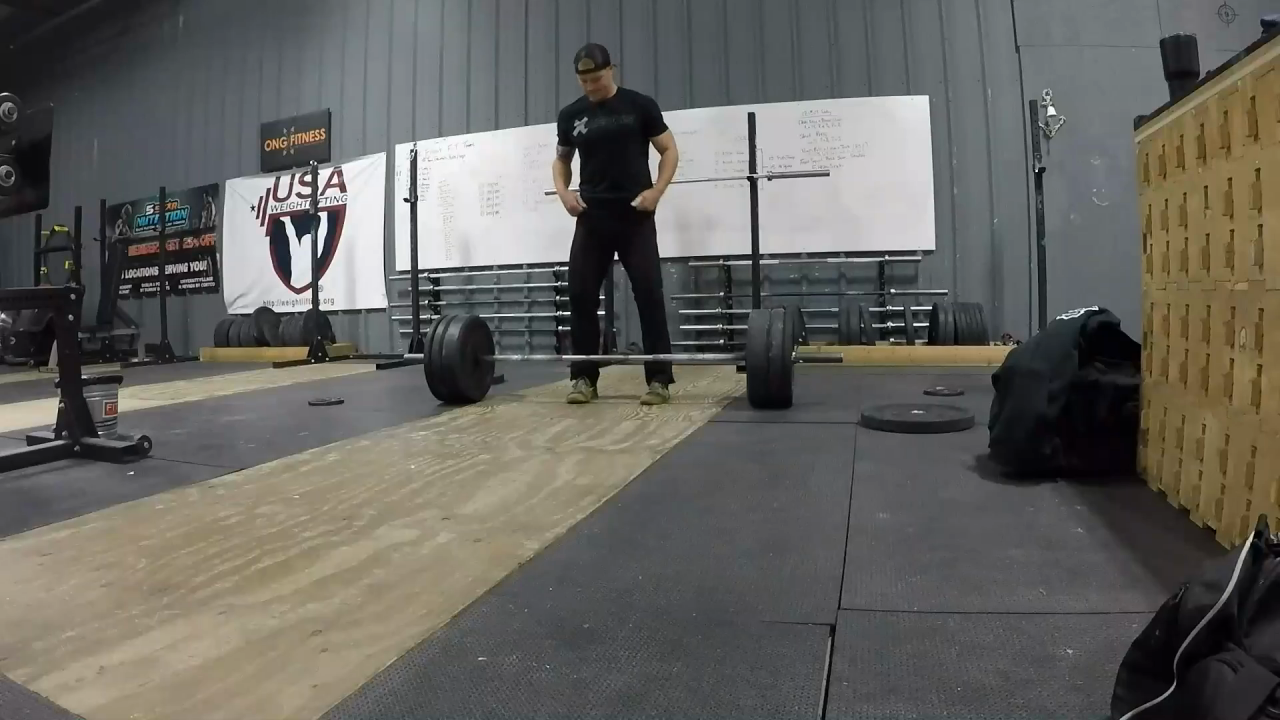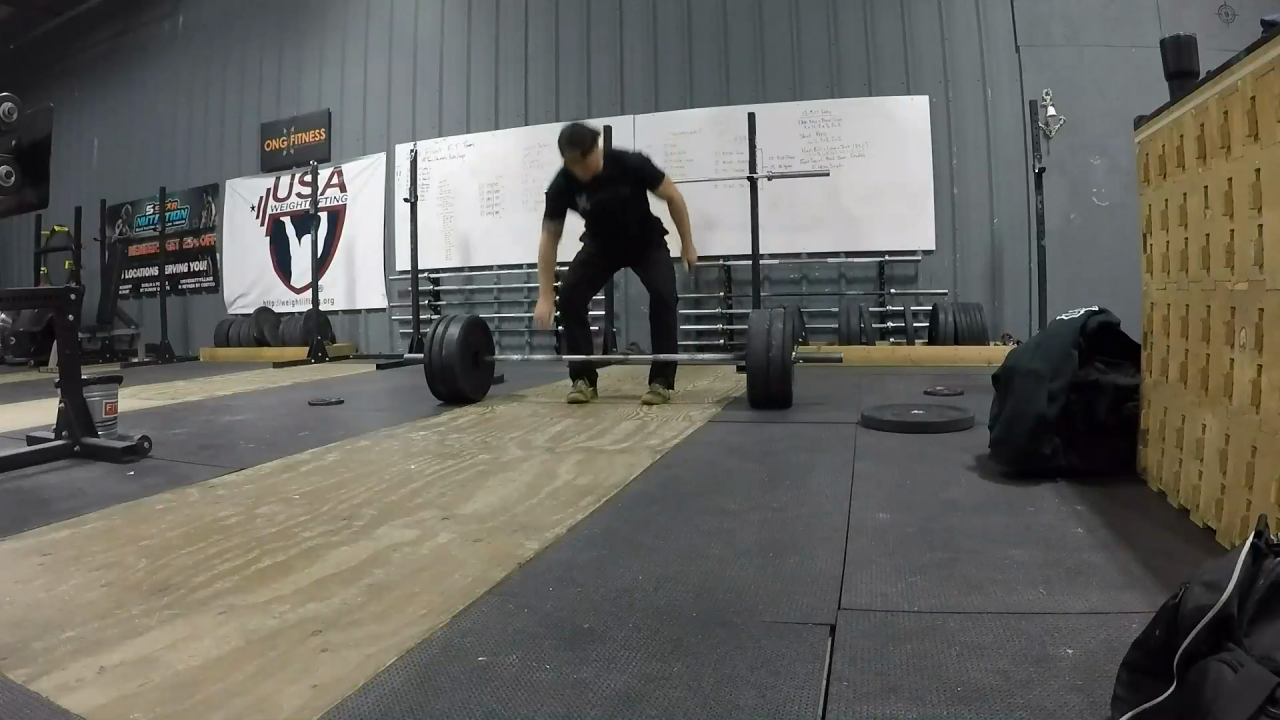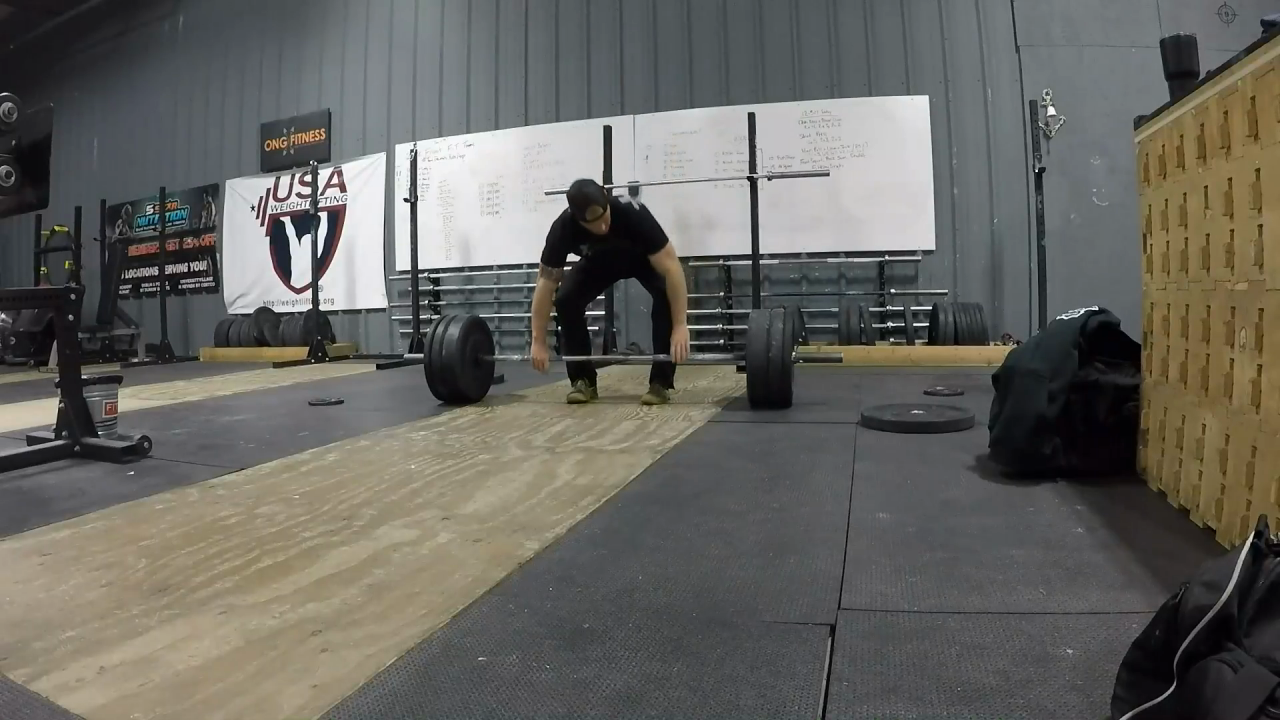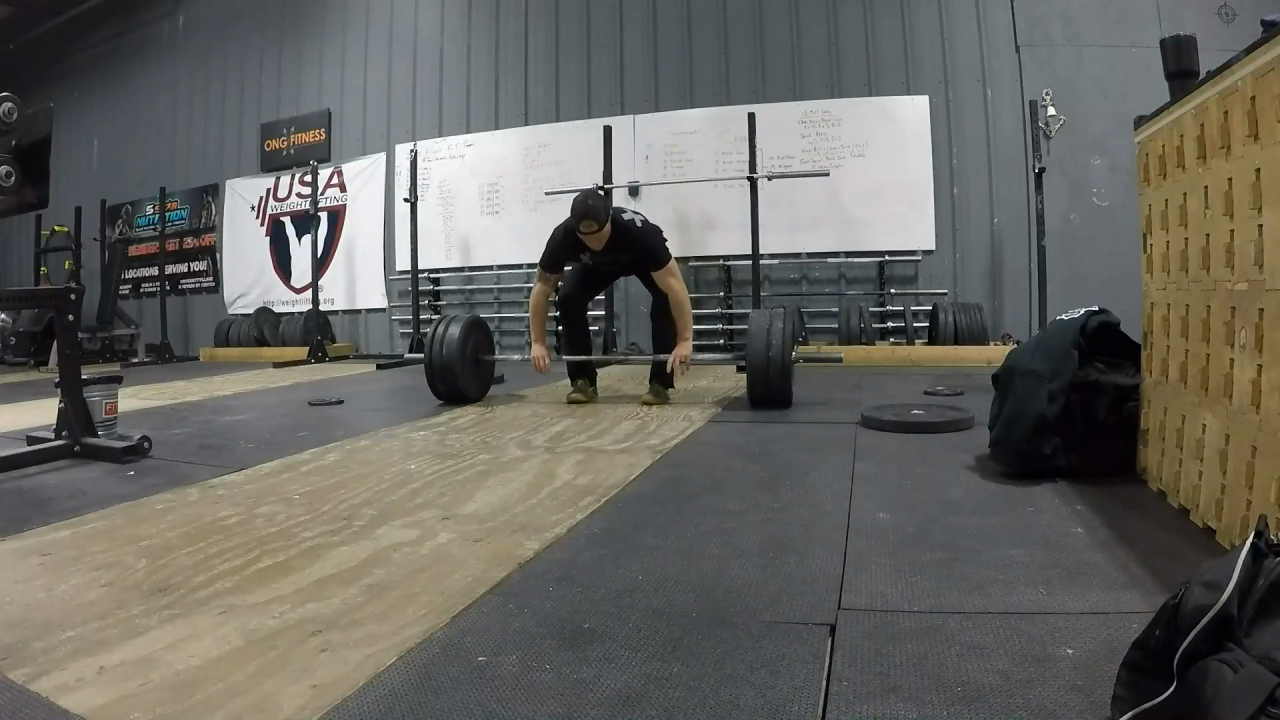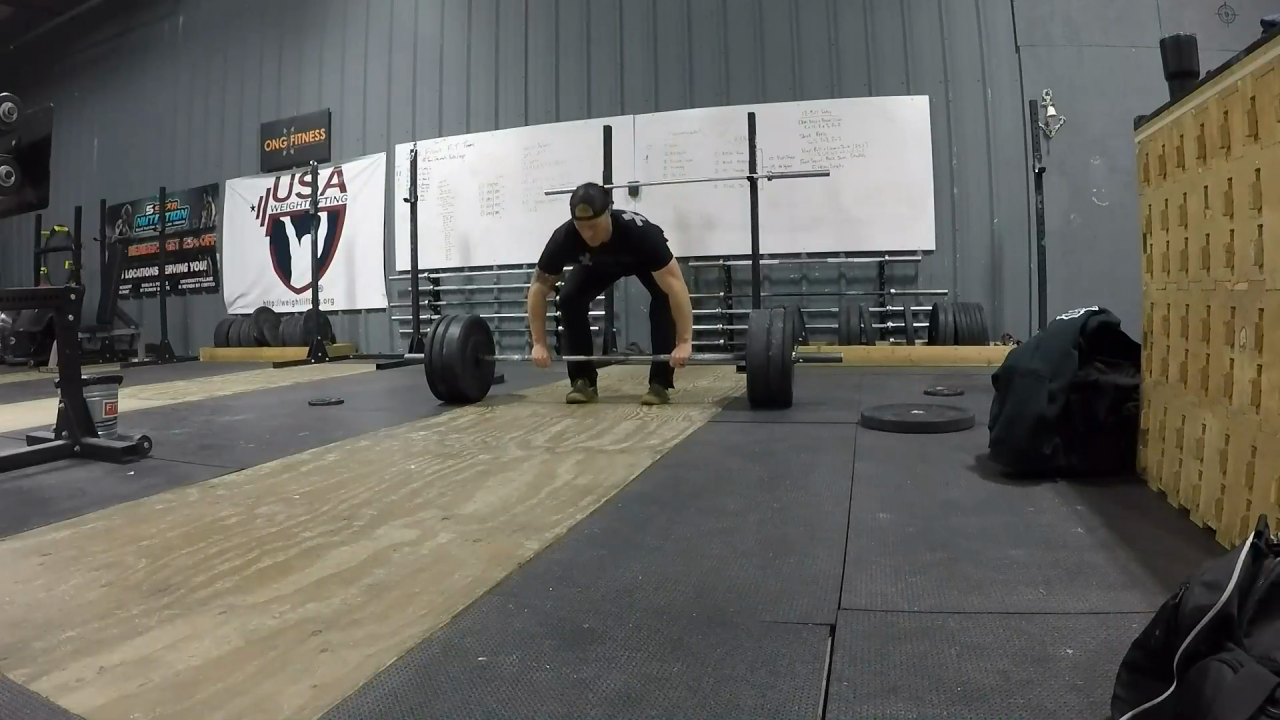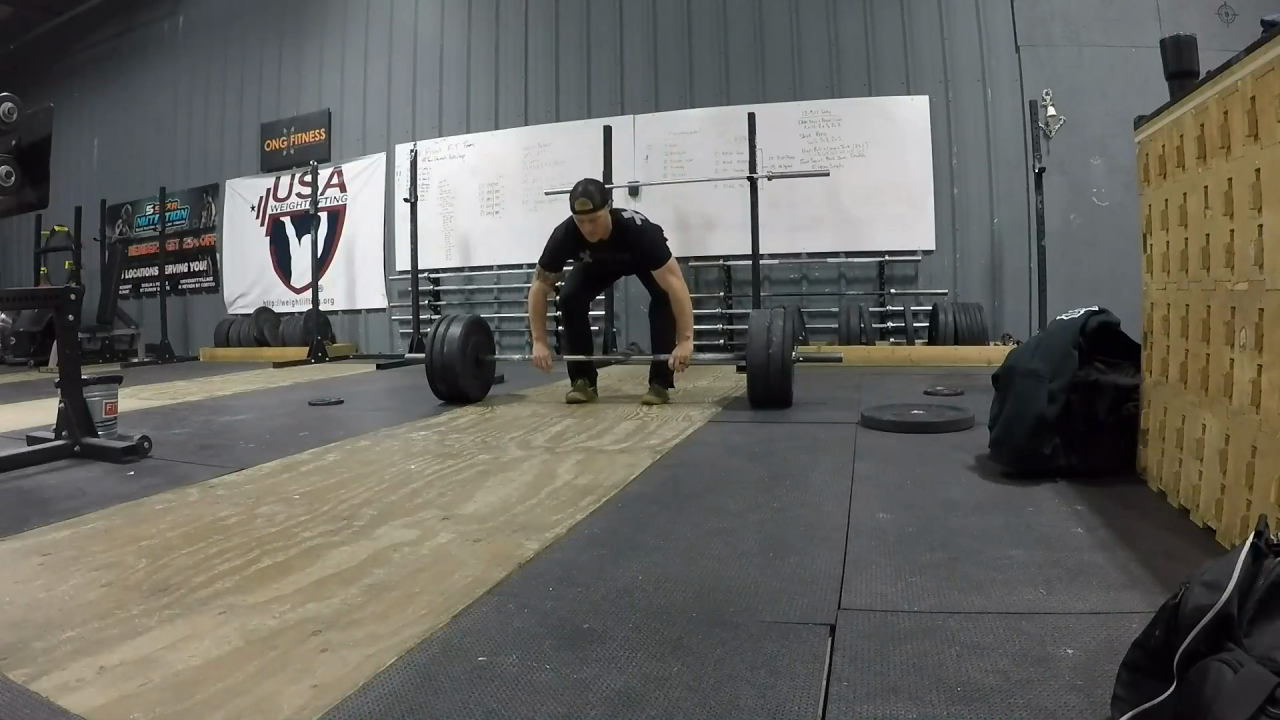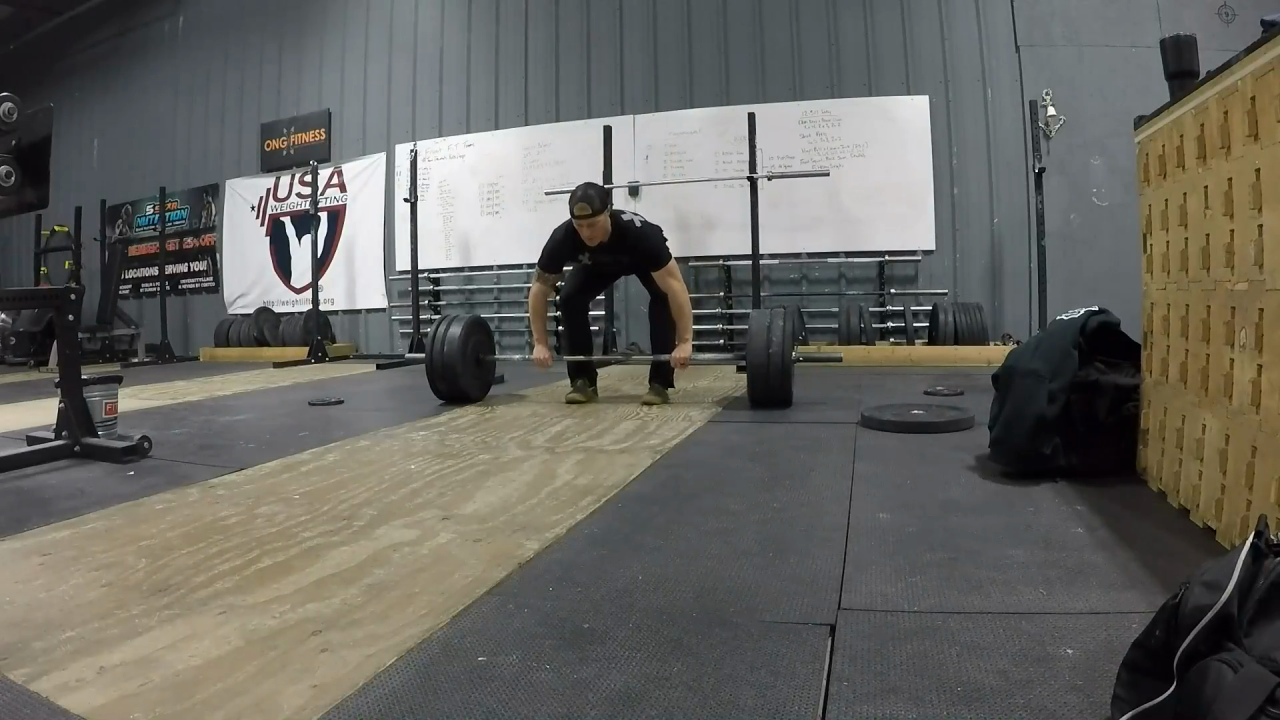
dt=0.4s
person 1, frame 1
left shoulder: (639, 106)
right shoulder: (570, 115)
left elbow: (668, 150)
right elbow: (561, 161)
left wrist: (657, 189)
right wrist: (564, 192)
left hip: (636, 217)
right hip: (591, 218)
left knee: (648, 294)
right knee: (580, 295)
left ankle: (659, 379)
right ankle: (584, 378)
person 1, frame 2
left shoulder: (631, 164)
right shoulder: (560, 186)
left elbow: (673, 196)
right elbow: (549, 238)
left wrist: (687, 244)
right wrist: (545, 297)
left hip: (646, 243)
right hip: (600, 246)
left knee: (663, 294)
right knee: (569, 296)
left ankle: (661, 381)
right ankle: (583, 379)
person 1, frame 3
left shoulder: (633, 214)
right shoulder: (562, 229)
left elbow: (670, 267)
right elbow: (545, 287)
left wrist: (680, 327)
right wrist: (538, 342)
left hip: (643, 258)
right hip: (598, 263)
left knee: (667, 295)
right knee: (565, 300)
left ankle: (660, 382)
right ankle: (583, 380)
person 1, frame 4
left shoulder: (637, 230)
right shoulder: (562, 238)
left elbow: (675, 286)
right elbow: (541, 290)
left wrist: (685, 341)
right wrist: (537, 342)
left hip: (641, 258)
right hip: (596, 264)
left knee: (665, 296)
right knee: (568, 299)
left ankle: (660, 382)
right ankle: (583, 380)
person 1, frame 5
left shoulder: (638, 231)
right shoulder: (563, 238)
left elbow: (676, 287)
right elbow: (538, 289)
left wrist: (683, 342)
right wrist: (539, 343)
left hip: (642, 259)
right hip: (598, 264)
left knee: (664, 297)
right knee: (569, 299)
left ankle: (660, 383)
right ankle: (583, 381)
person 1, frame 6
left shoulder: (638, 230)
right shoulder: (563, 237)
left elbow: (675, 286)
right elbow: (539, 288)
left wrist: (685, 341)
right wrist: (539, 342)
left hip: (642, 259)
right hip: (598, 264)
left knee: (664, 296)
right knee: (570, 298)
left ankle: (660, 382)
right ankle: (583, 380)
person 1, frame 7
left shoulder: (639, 232)
right shoulder: (562, 239)
left elbow: (675, 288)
right elbow: (539, 291)
left wrist: (684, 342)
right wrist: (540, 343)
left hip: (641, 257)
right hip: (597, 263)
left knee: (663, 296)
right knee: (569, 298)
left ankle: (660, 383)
right ankle: (583, 380)
